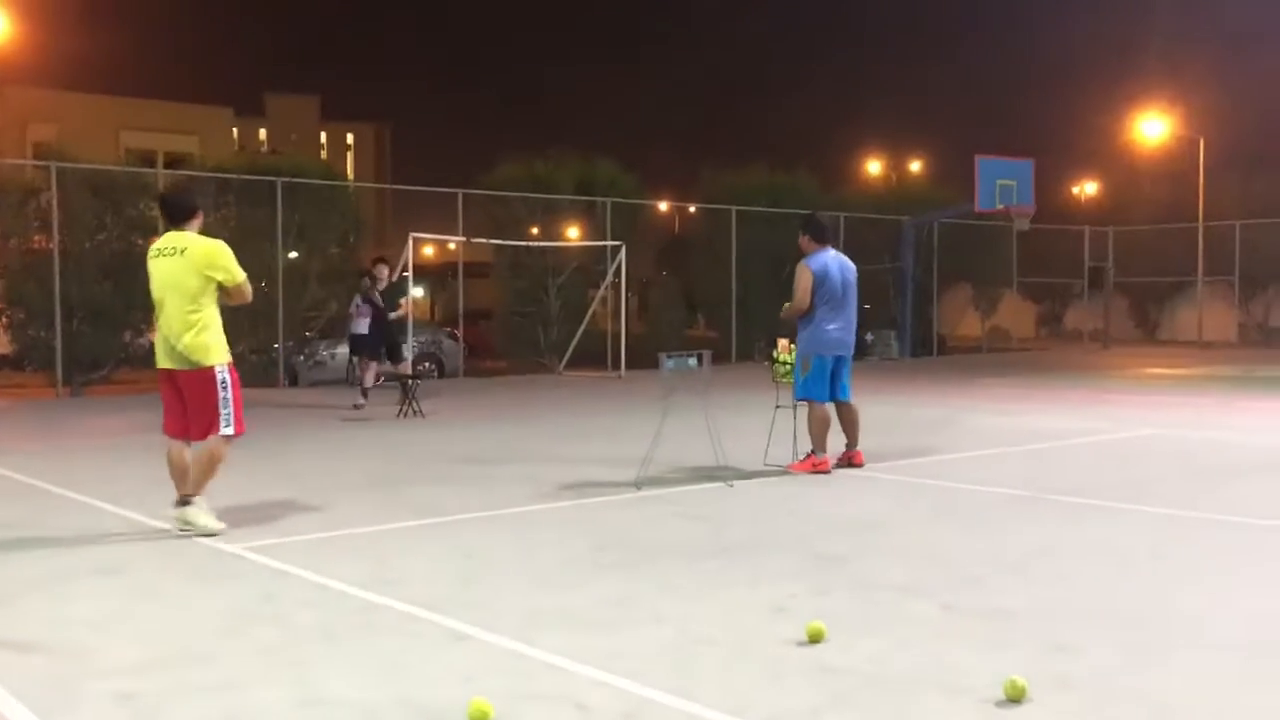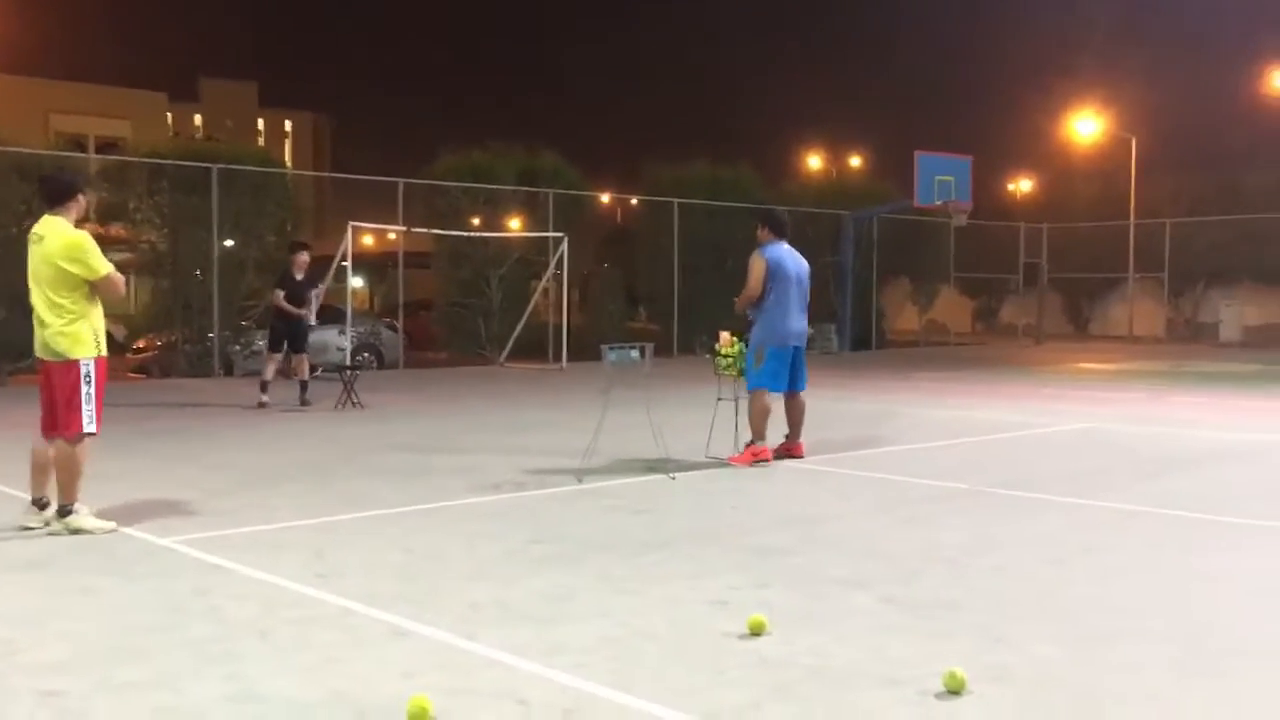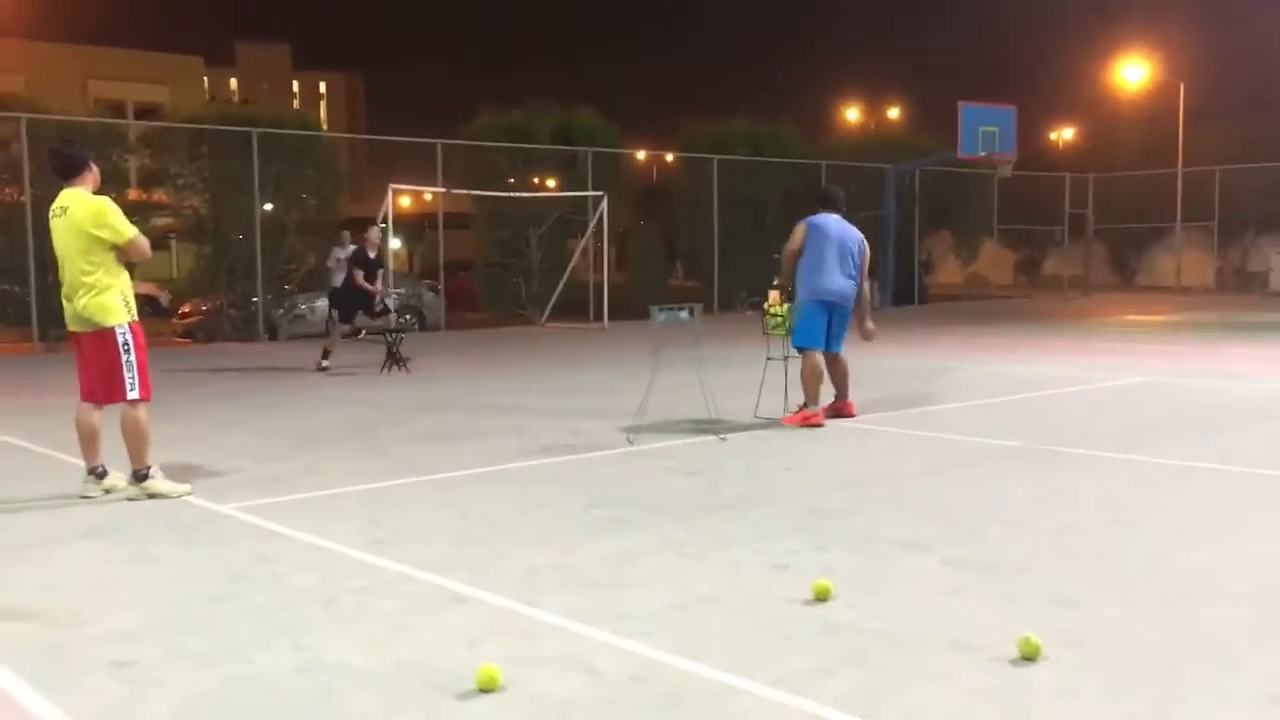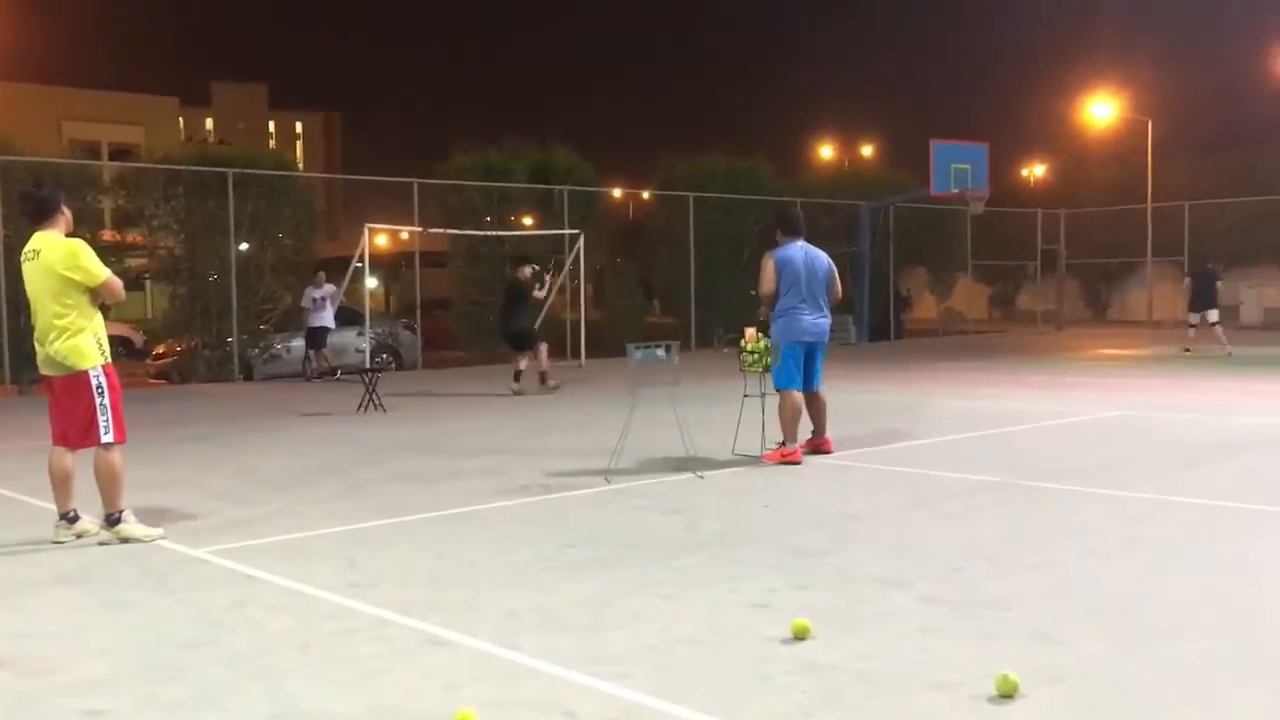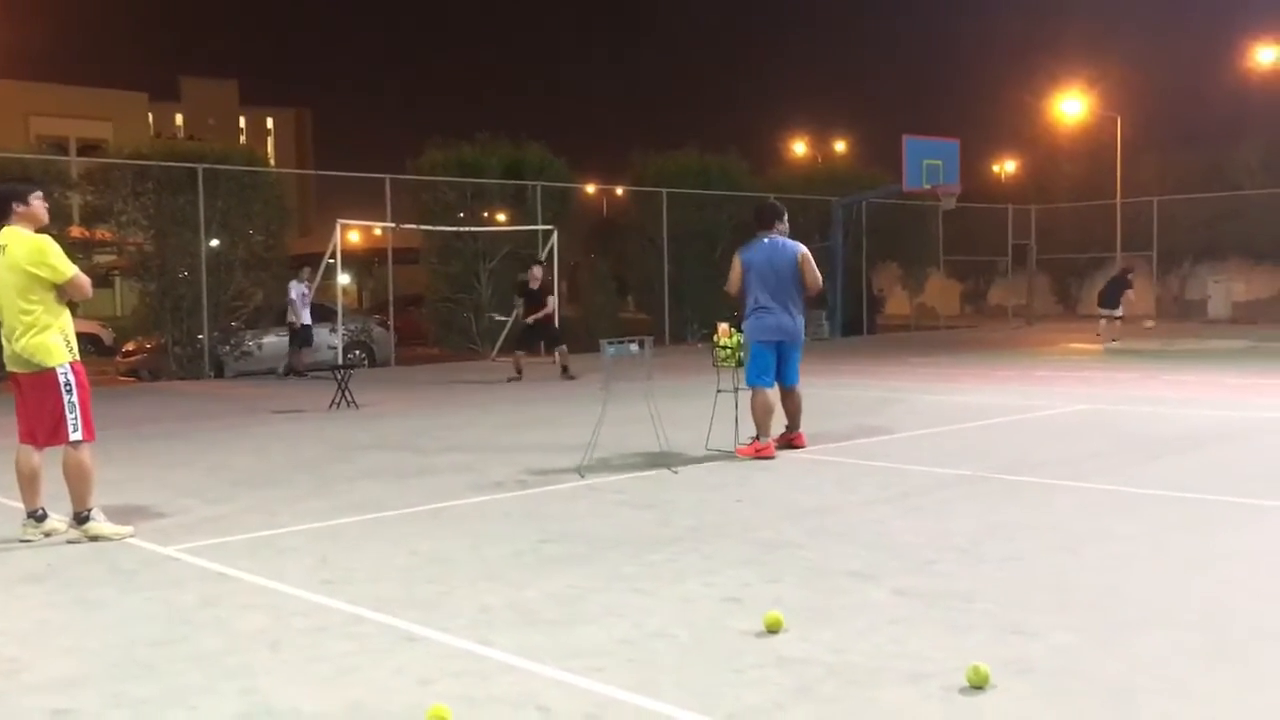
dt=1s
person 1, frame 1
left shoulder: (155, 251)
right shoulder: (212, 249)
right elbow: (244, 295)
left wrist: (208, 292)
left hip: (168, 354)
right hip: (205, 354)
left knee: (179, 435)
right knee: (222, 431)
left ankle: (186, 504)
right ankle: (189, 501)
person 1, frame 2
left shoulder: (39, 233)
right shoulder: (74, 239)
right elbow: (116, 288)
left wrist: (88, 280)
right wrist: (102, 278)
left hip: (49, 344)
right hip: (77, 346)
left knee: (50, 431)
right knee: (75, 432)
left ankle: (39, 505)
right ankle: (68, 511)
person 1, frame 3
left shoulder: (59, 209)
right shoulder: (98, 206)
right elbow: (142, 250)
right wrist: (124, 246)
left hip: (80, 313)
right hip: (110, 313)
left knee: (91, 398)
right knee: (134, 397)
left ankle: (95, 475)
right ankle: (143, 476)
person 1, frame 4
left shoulder: (30, 252)
right shoulder: (71, 248)
right elbow: (116, 292)
left wrist: (88, 291)
right wrist: (96, 288)
left hip: (52, 357)
right hip: (84, 356)
left knee: (63, 442)
right knee: (108, 440)
left ankle: (67, 520)
right ankle: (116, 520)
person 1, frame 5
right shoulder: (38, 244)
right elbow: (84, 289)
left wrist: (57, 288)
right wrist: (65, 286)
right hip: (52, 354)
left knee: (31, 441)
right knee: (78, 438)
left ankle: (35, 518)
right ankle: (85, 519)
person 2, frame 1
left shoulder: (808, 266)
right shoulder: (848, 263)
left elbow: (800, 304)
left wrist: (785, 313)
left hip: (816, 342)
right hip: (844, 340)
left knee: (816, 399)
right knee: (842, 399)
left ankle: (819, 457)
right ankle: (853, 452)
person 2, frame 2
left shoulder: (762, 255)
right shoulder: (800, 260)
left elbow: (753, 291)
left wrist: (739, 307)
left hip: (770, 333)
right hip: (797, 332)
left knee: (759, 388)
right knee: (793, 390)
left ankle: (758, 446)
right ankle: (793, 443)
person 2, frame 3
left shoulder: (809, 223)
right shoulder: (858, 236)
left elbow: (791, 249)
right elbow: (863, 278)
left wrist: (787, 277)
right wrist: (864, 318)
left hip: (814, 293)
right hip: (844, 295)
left knee: (810, 349)
right knee: (831, 350)
left ankle: (811, 410)
right ankle: (843, 402)
person 2, frame 4
left shoulder: (774, 257)
right shoulder: (823, 257)
left elbow: (766, 291)
right elbow: (836, 295)
left wrist: (769, 308)
left hip: (789, 328)
right hip: (819, 328)
left knee: (789, 388)
right knee: (812, 387)
left ankle: (790, 448)
right ankle: (820, 438)
person 2, frame 5
left shoulder: (744, 254)
right shoulder: (798, 250)
left elbow: (733, 289)
right elbow: (815, 285)
left hip: (760, 326)
right hip: (792, 325)
left knee: (761, 385)
right knee: (790, 384)
left ankle: (763, 443)
right ankle: (793, 434)
